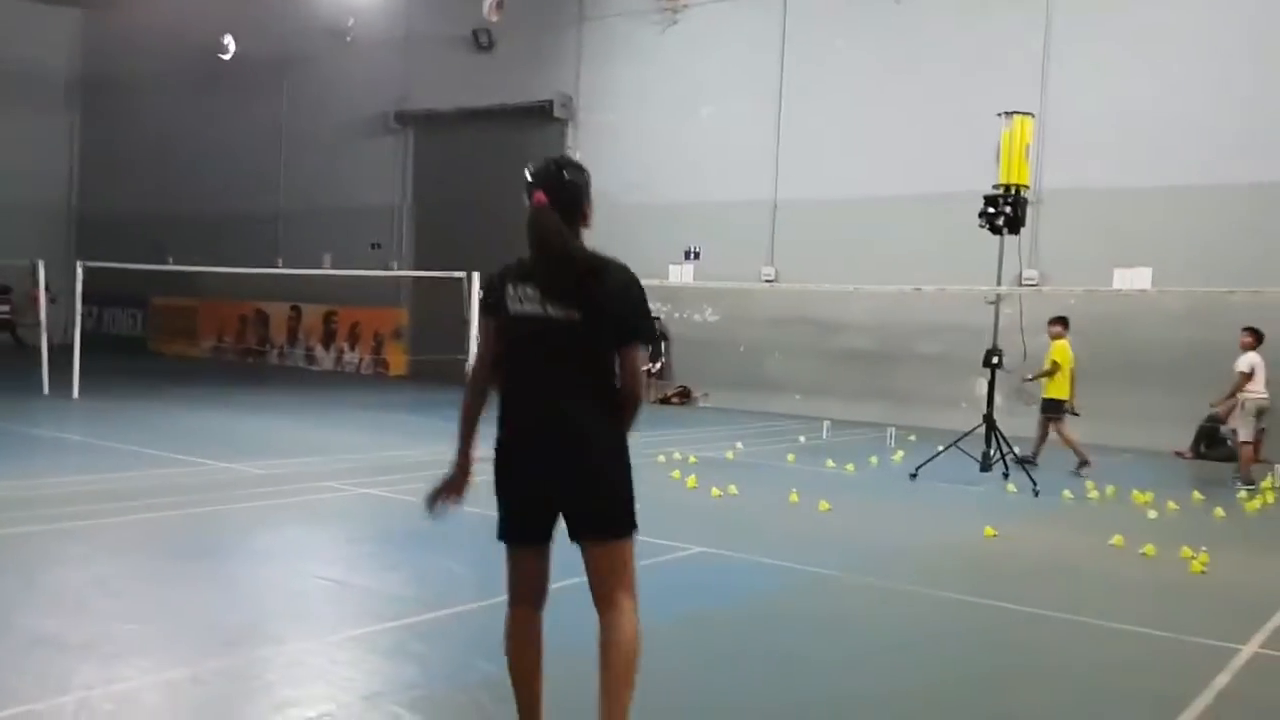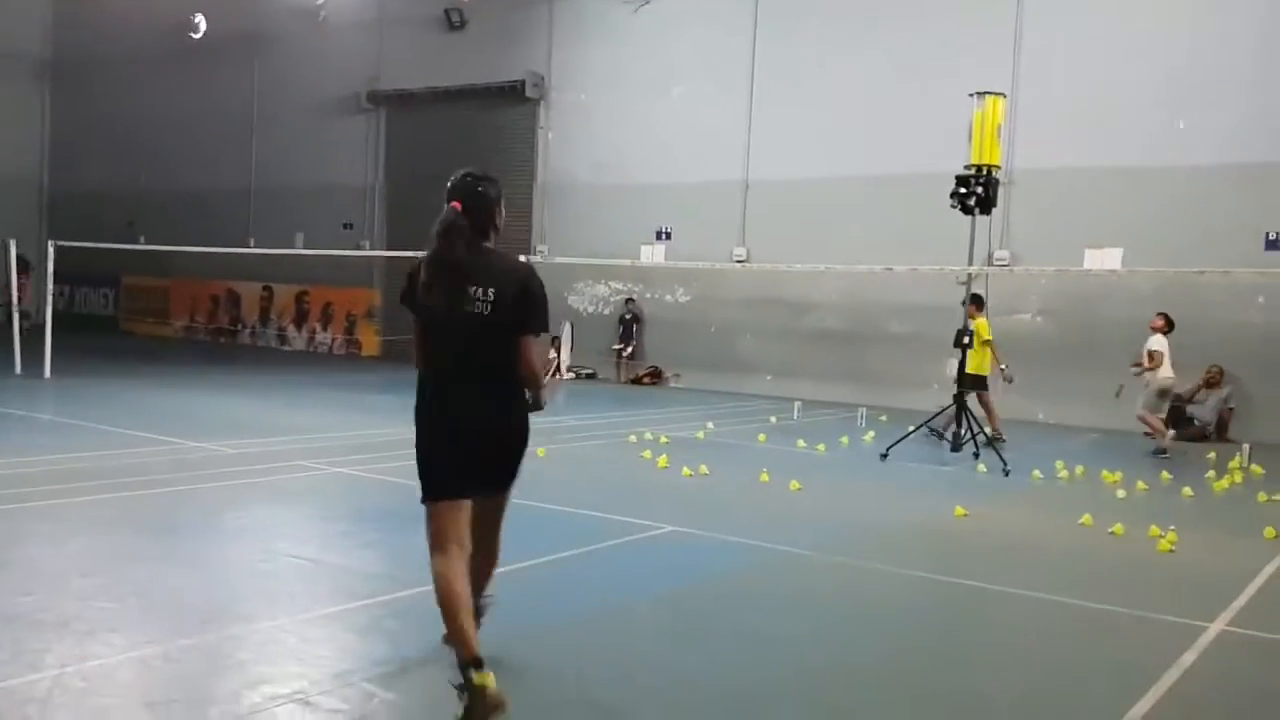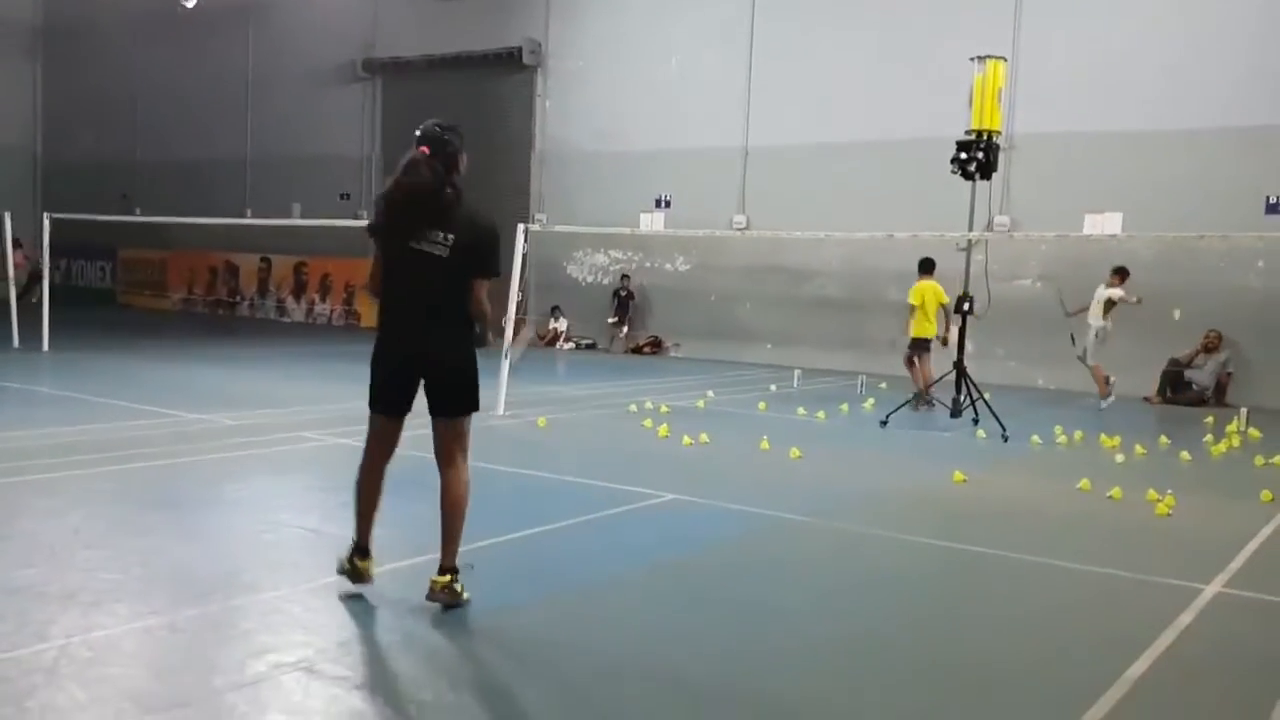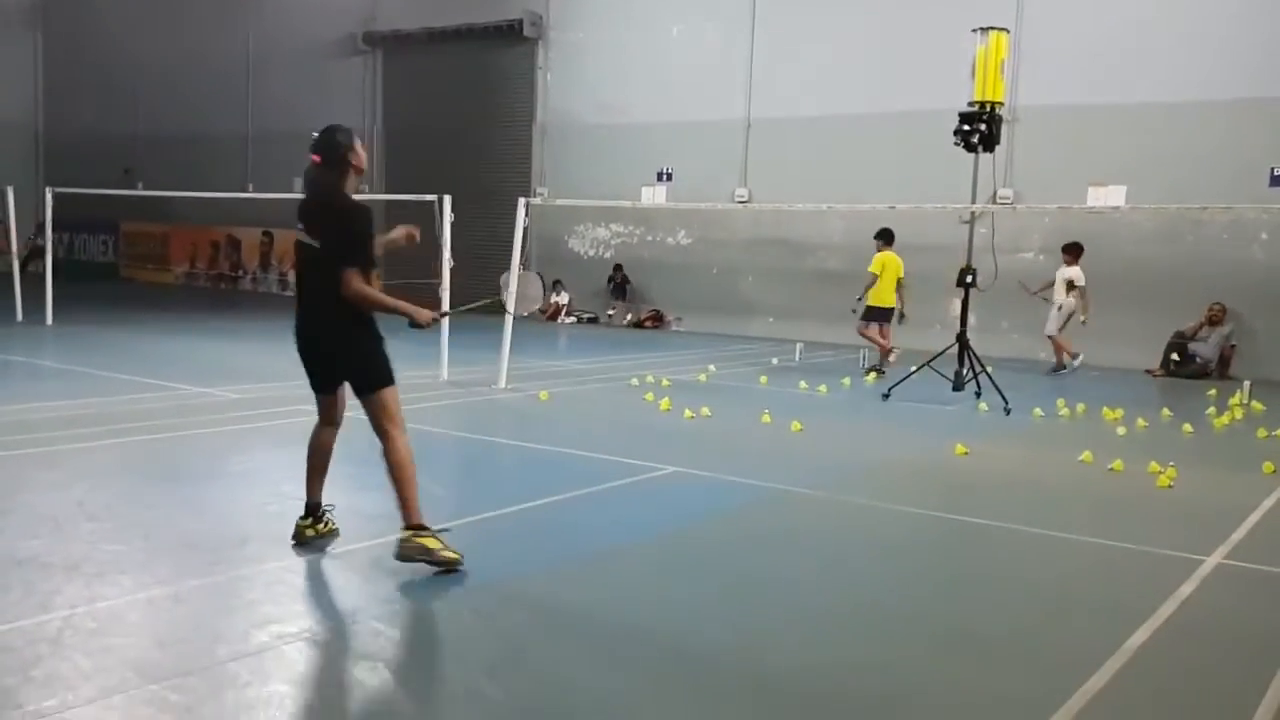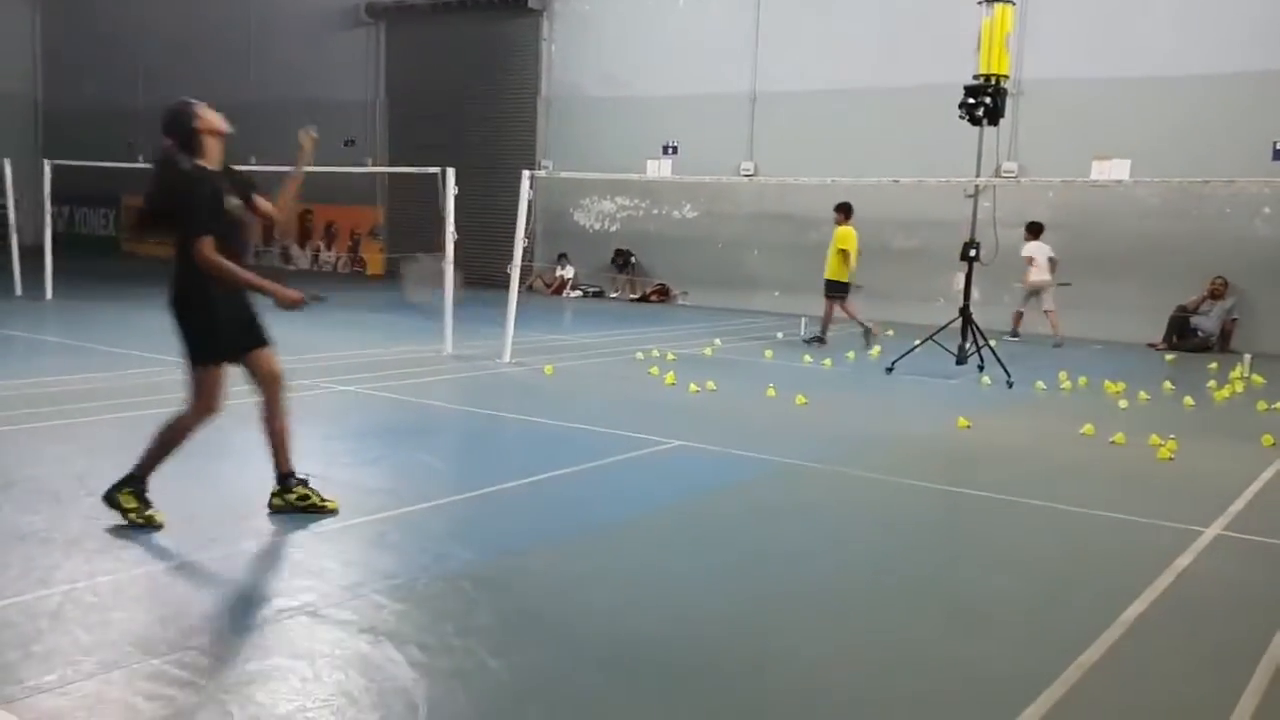
dt=0.4s
person 1, frame 1
left shoulder: (504, 282)
right shoulder: (615, 282)
left elbow: (481, 375)
right elbow: (633, 384)
left wrist: (463, 461)
left hip: (520, 453)
right hip: (592, 452)
left knee: (525, 601)
right knee: (617, 603)
person 1, frame 2
left shoulder: (429, 271)
right shoulder: (520, 277)
left elbow: (421, 352)
right elbow: (529, 365)
right wrist: (536, 395)
left hip: (441, 421)
right hip: (501, 423)
left knee: (448, 551)
right knee: (486, 530)
right ankle: (468, 617)
person 1, frame 3
left shoulder: (394, 212)
right shoulder: (477, 227)
left elbow: (375, 286)
right elbow: (478, 305)
right wrist: (482, 332)
left hip: (395, 347)
right hip: (452, 352)
left knee: (377, 454)
right knee: (453, 461)
left ankle: (362, 556)
right ankle: (446, 575)
person 1, frame 4
left shoulder: (316, 206)
right shoulder: (353, 213)
right elbow: (352, 288)
left wrist: (389, 240)
right wrist: (411, 311)
left hip: (311, 331)
right hip: (350, 332)
left knee: (328, 420)
right knee: (392, 430)
left ankle: (311, 518)
right ankle: (416, 532)
person 1, frame 5
left shoulder: (229, 178)
right shoulder: (193, 183)
left elbow: (276, 213)
right elbow: (206, 257)
left wrist: (301, 165)
right wrist: (272, 290)
left hip: (229, 298)
right hip: (202, 301)
left knee: (273, 382)
right knee: (204, 407)
left ankle: (288, 485)
right ankle: (131, 487)
